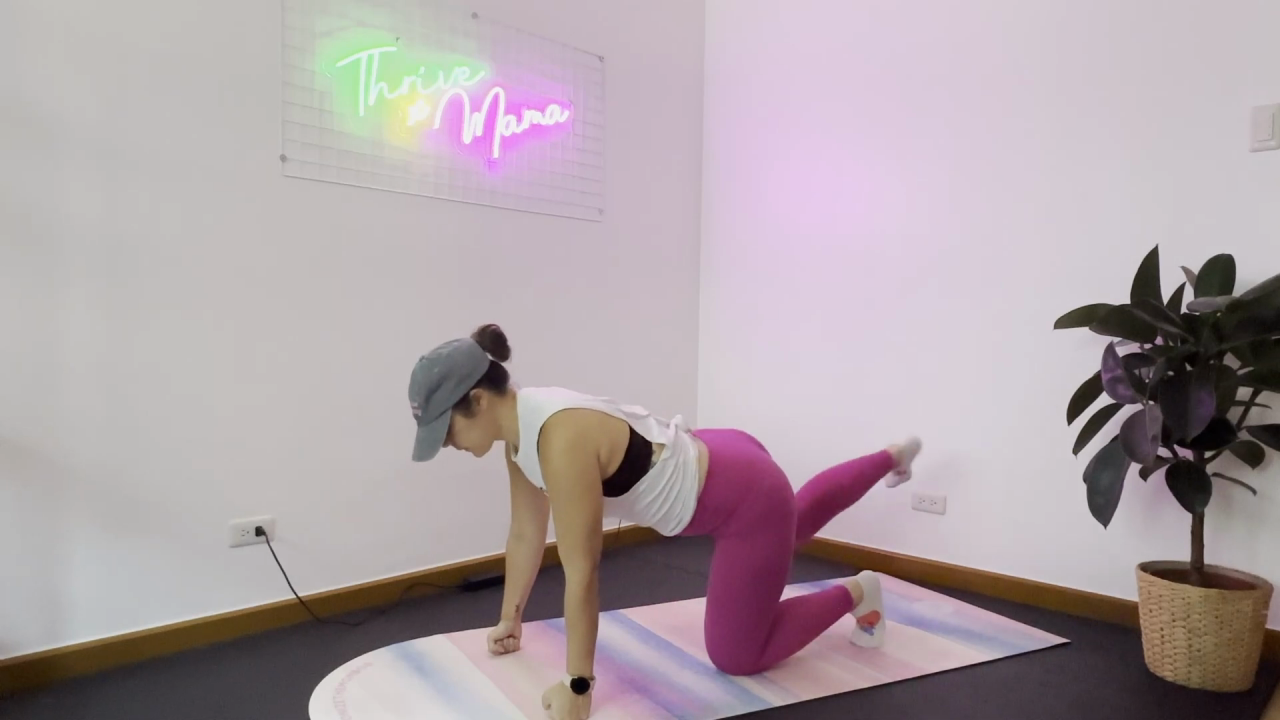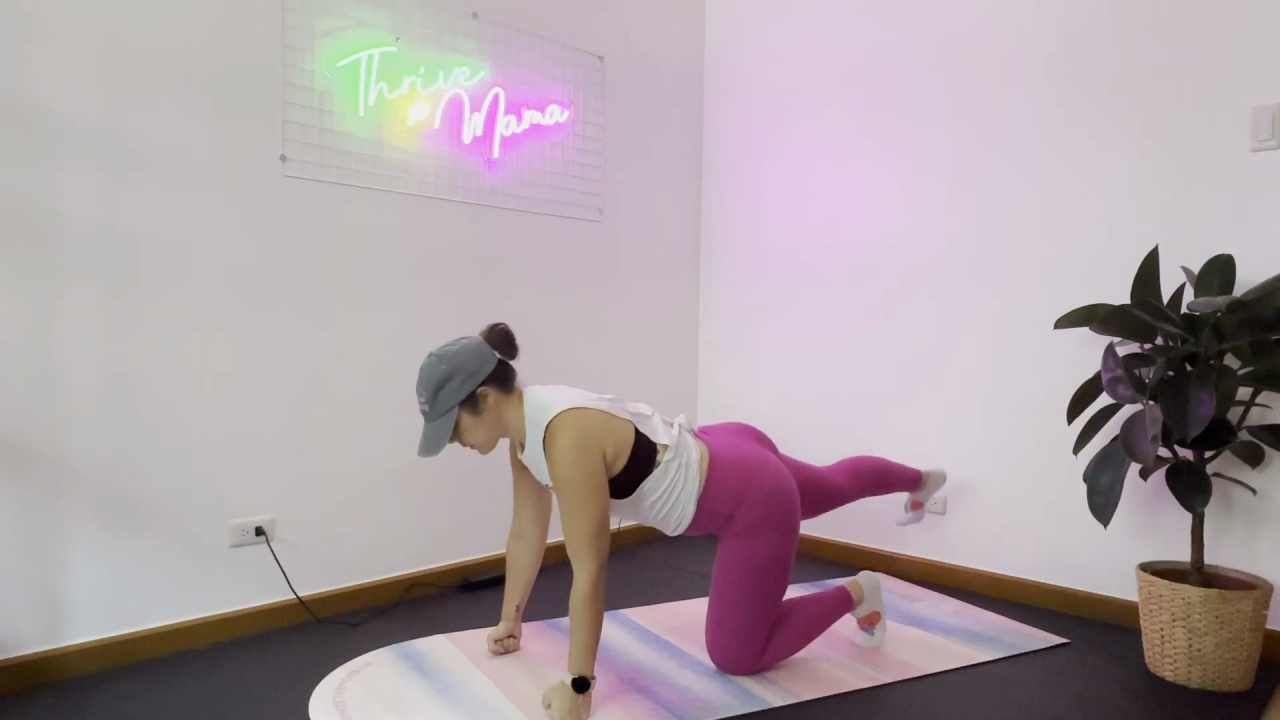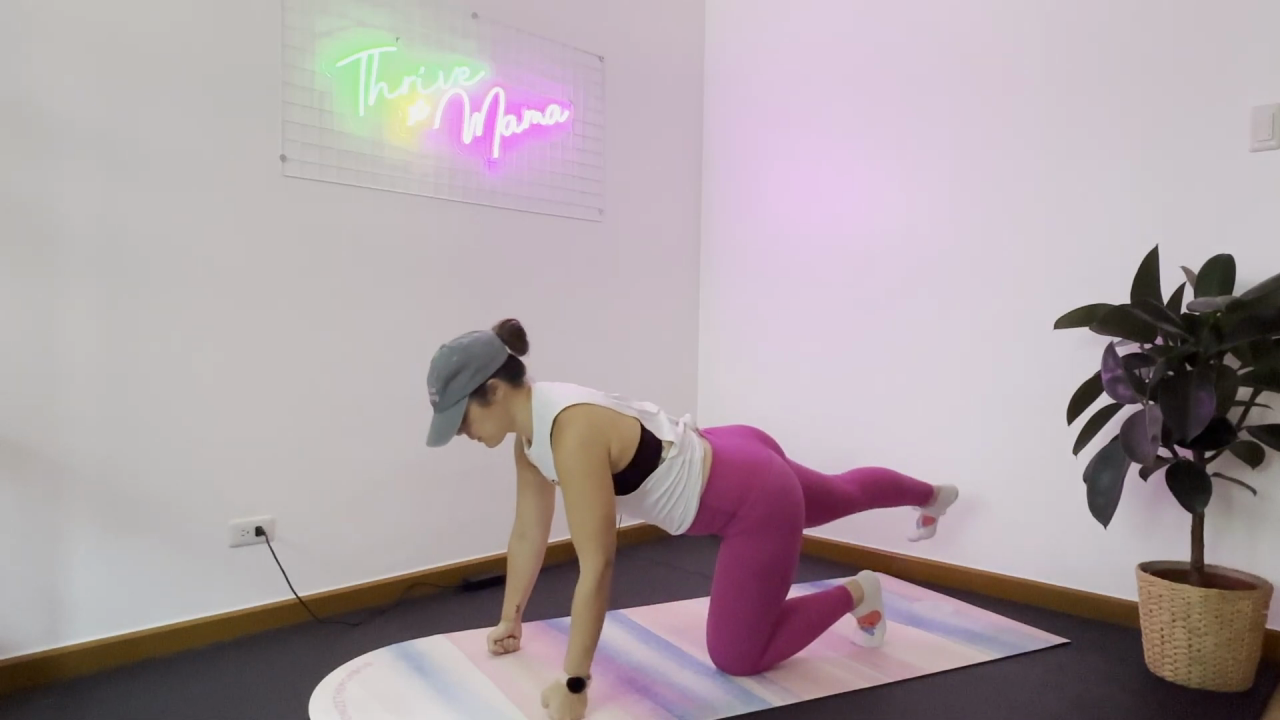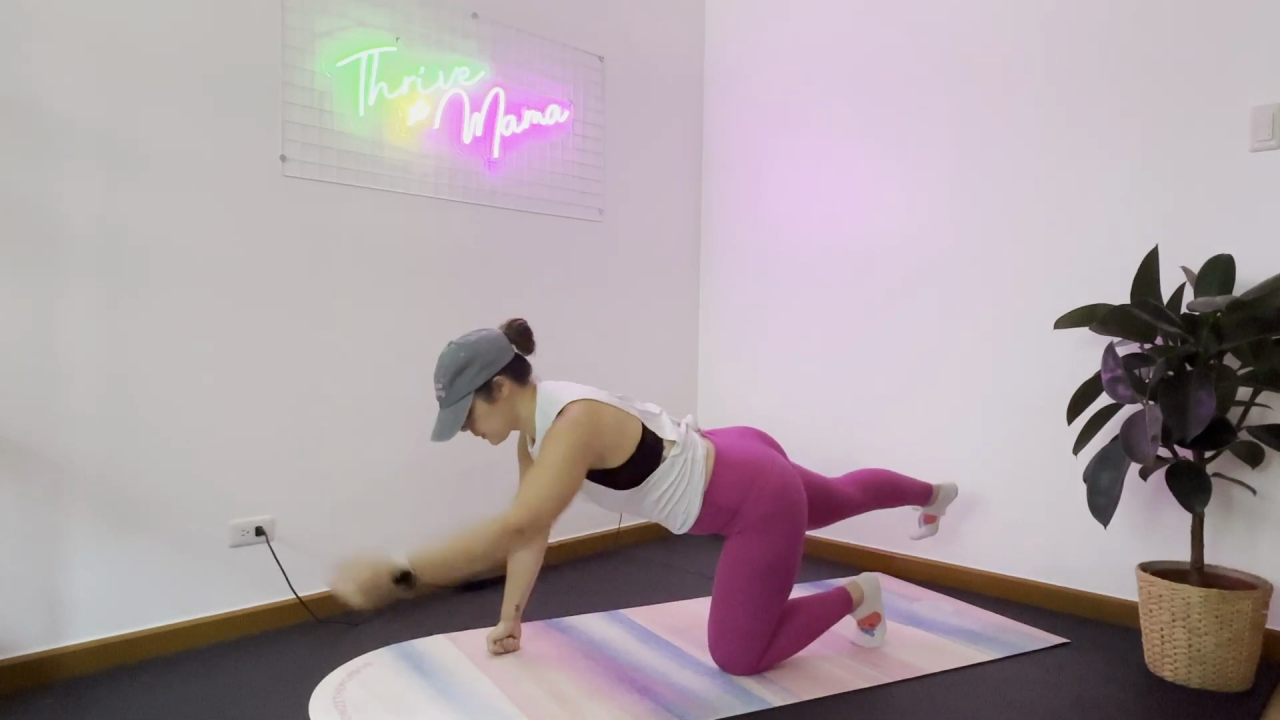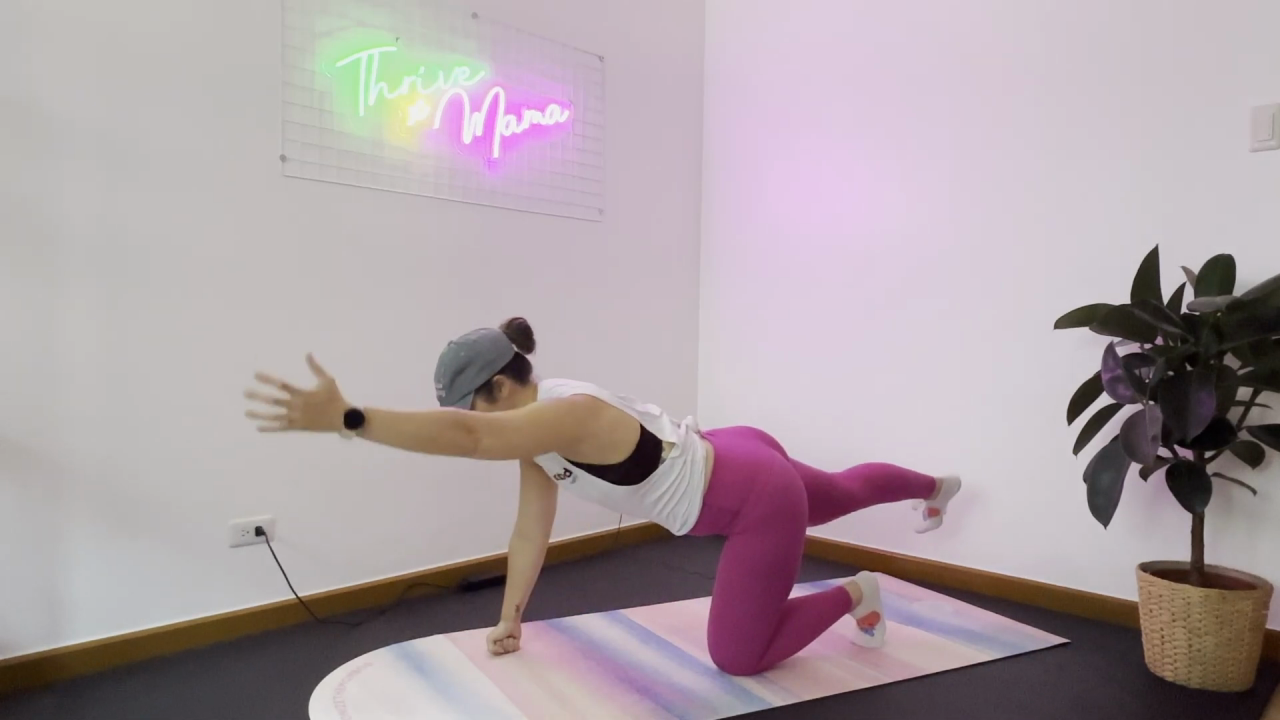
dt=0.3s
person 1, frame 1
left shoulder: (560, 439)
right shoulder: (520, 428)
left elbow: (582, 572)
right elbow: (525, 533)
right wrist: (511, 618)
left hip: (748, 498)
right hip: (717, 460)
left knee: (737, 656)
right knee: (799, 525)
left ankle: (856, 592)
right ankle: (894, 457)
person 1, frame 2
left shoulder: (566, 438)
right shoulder: (525, 426)
left elbow: (589, 570)
right elbow: (526, 533)
right wrist: (510, 618)
left hip: (753, 500)
right hip: (727, 454)
left knee: (736, 657)
right knee: (834, 486)
left ankle: (855, 594)
right ankle: (921, 481)
person 1, frame 3
left shoulder: (572, 433)
right shoulder: (530, 427)
left elbow: (596, 565)
right elbow: (528, 532)
right wrist: (510, 618)
left hip: (756, 501)
right hip: (729, 458)
left knee: (736, 656)
right knee: (837, 495)
left ankle: (856, 594)
right ankle: (932, 495)
person 1, frame 4
left shoulder: (574, 426)
right shoulder: (534, 428)
left elbow: (518, 528)
right elbow: (533, 536)
left wrist: (397, 574)
right wrist: (510, 618)
left hip: (758, 501)
right hip: (725, 458)
left knee: (739, 655)
right knee: (834, 495)
left ankle: (855, 596)
right ankle: (930, 494)
person 1, frame 5
left shoulder: (569, 415)
right shoulder: (542, 430)
left elbow: (468, 435)
right elbow: (530, 530)
left wrist: (343, 417)
right wrist: (511, 618)
left hip: (759, 498)
right hip: (731, 461)
left knee: (737, 655)
right knee: (841, 493)
left ankle: (853, 595)
right ankle: (934, 486)
